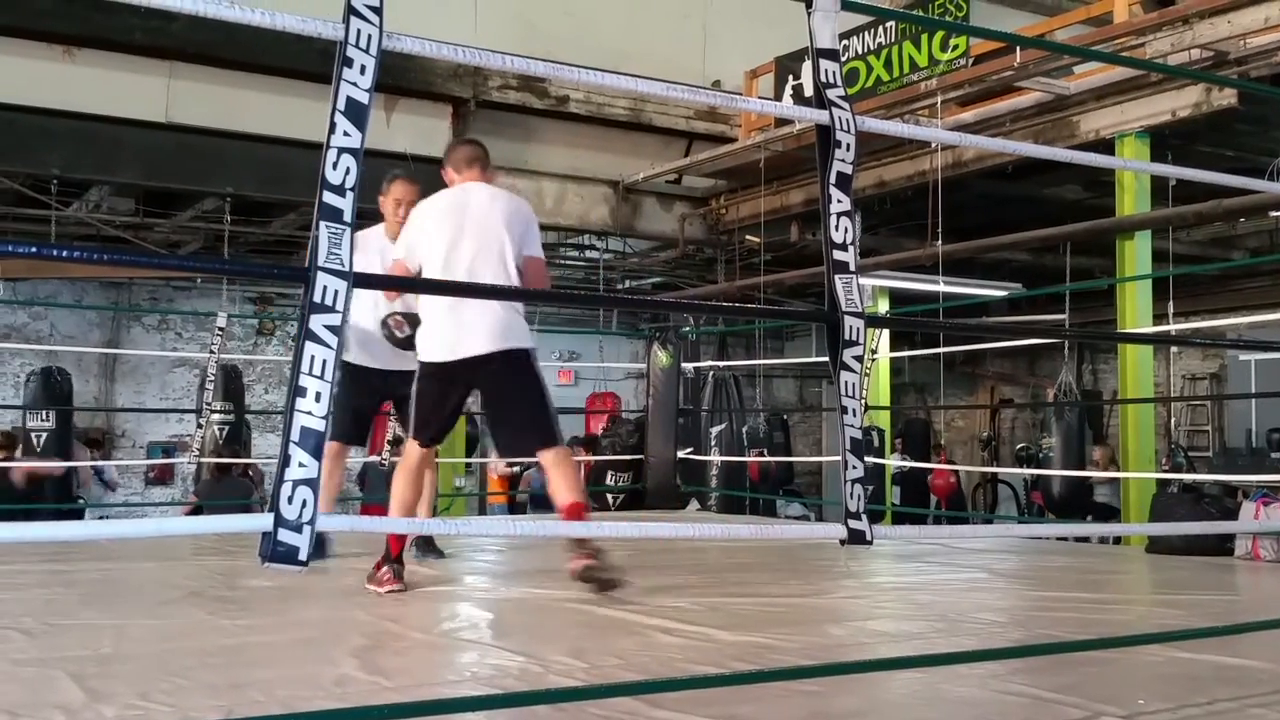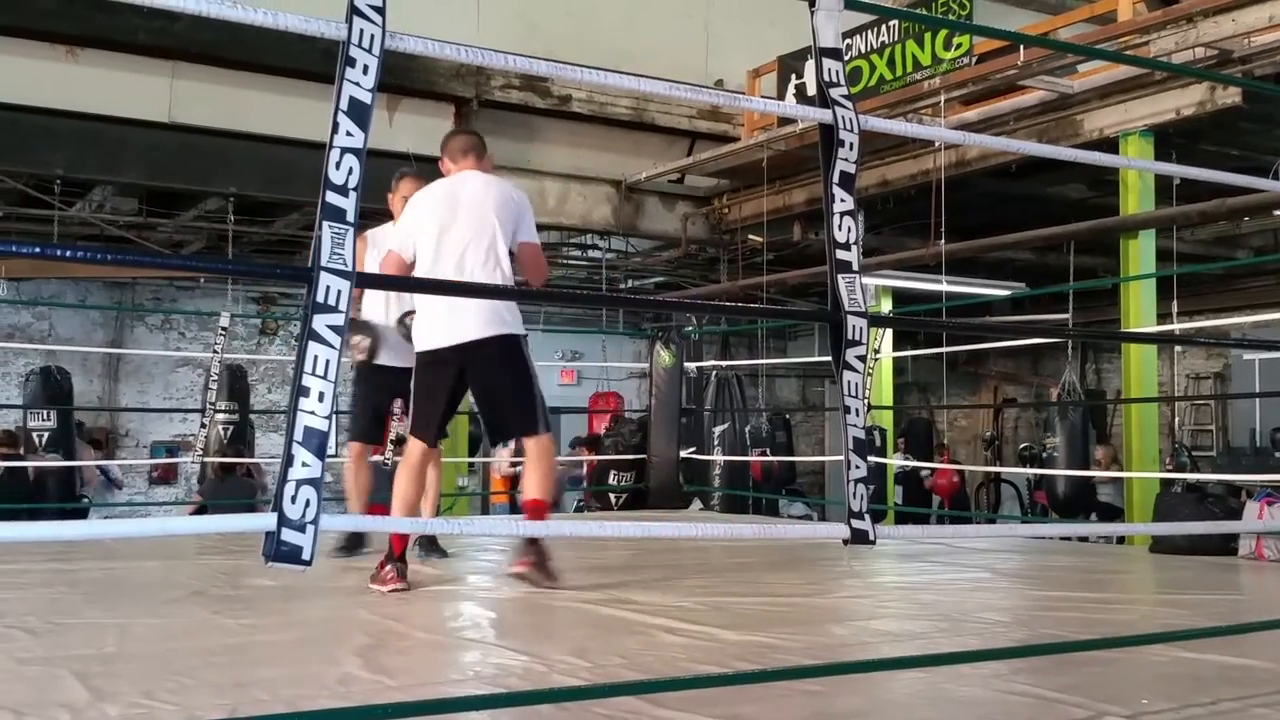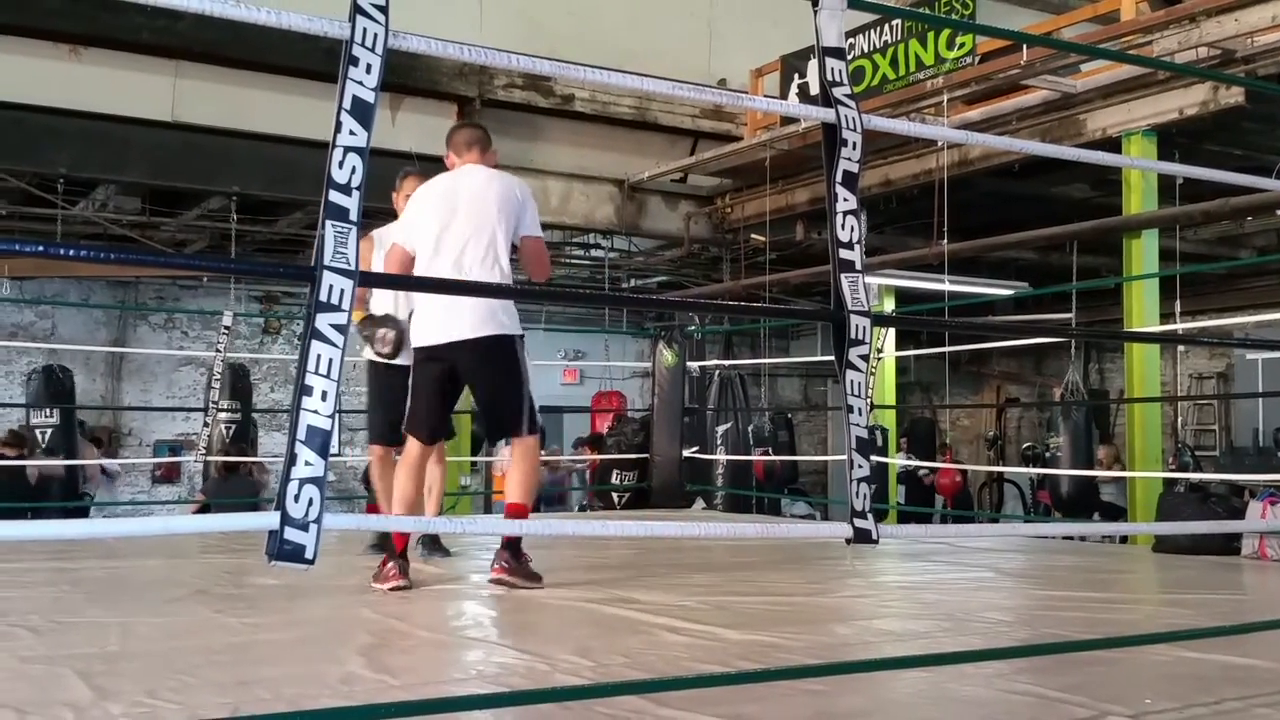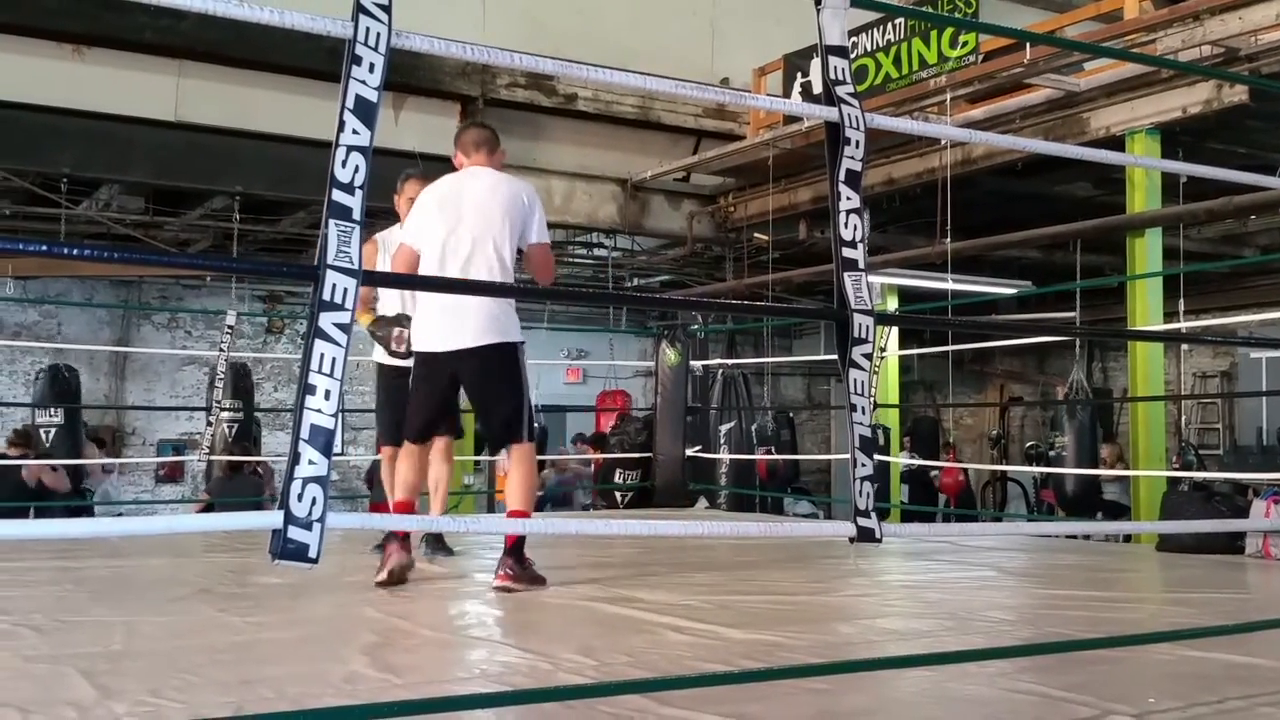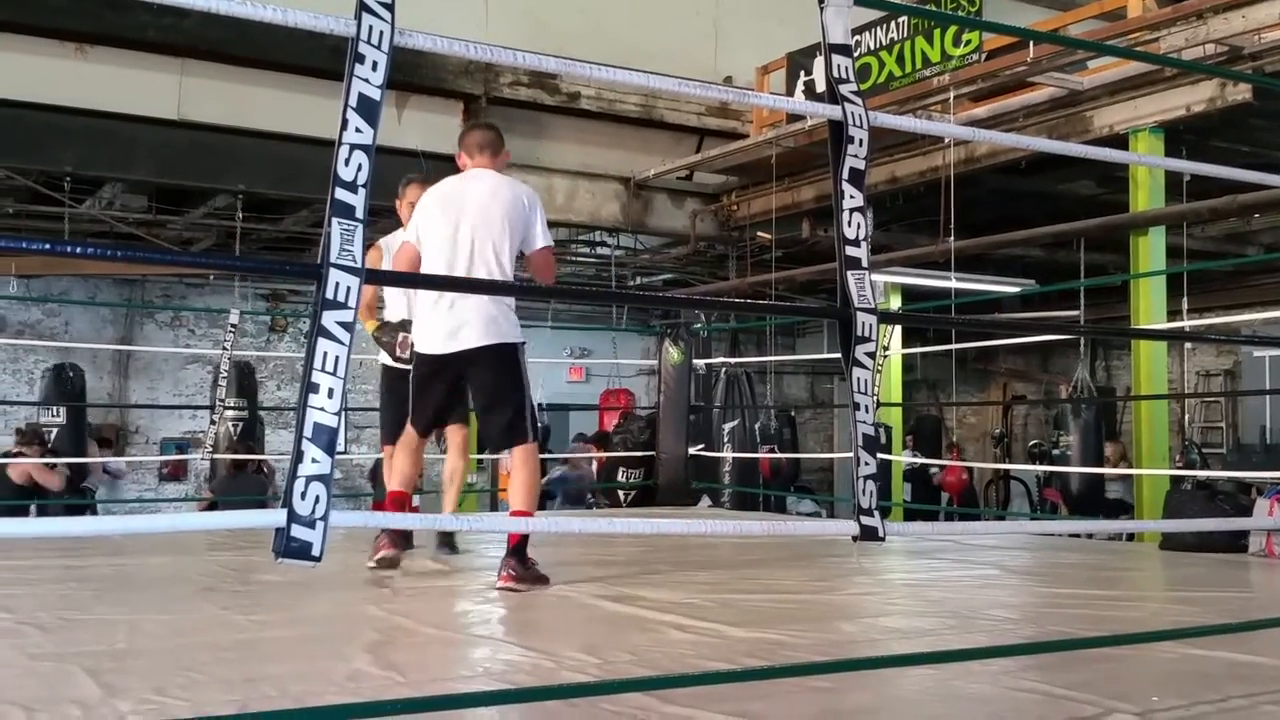
dt=0.1s
person 1, frame 1
left shoulder: (426, 210)
right shoulder: (515, 207)
left elbow: (394, 285)
right elbow: (537, 283)
left hip: (441, 349)
right hip: (505, 343)
left knee: (417, 449)
right knee: (551, 451)
left ankle: (391, 564)
right ankle: (583, 547)
person 1, frame 2
left shoulder: (421, 199)
right shoulder: (510, 194)
left elbow: (391, 275)
right elbow: (537, 274)
left hip: (433, 335)
right hip: (494, 331)
left knee: (420, 445)
right knee: (537, 438)
left ankle: (394, 562)
right ankle: (531, 545)
person 1, frame 3
left shoulder: (424, 193)
right shoulder: (512, 187)
left elbow: (393, 271)
right elbow: (540, 270)
left hip: (432, 330)
right hip: (491, 328)
left knee: (419, 444)
right knee: (523, 439)
left ankle: (396, 560)
right ankle: (509, 552)
person 1, frame 4
left shoulder: (431, 194)
right shoulder: (520, 192)
left elbow: (400, 271)
right elbow: (545, 275)
left hip: (433, 334)
right hip: (493, 333)
left knee: (418, 442)
right knee: (521, 446)
left ankle: (398, 543)
right ankle: (513, 558)
person 1, frame 5
left shoulder: (434, 195)
right shoulder: (521, 196)
left elbow: (403, 270)
right elbow: (545, 276)
left hip: (433, 334)
right hip: (492, 333)
left knee: (416, 431)
right knee: (521, 445)
right ankle: (516, 558)
person 2, frame 1
right shoulder: (358, 244)
left hip: (412, 366)
right hip: (361, 363)
right knee: (336, 448)
left ankle: (422, 534)
right ankle: (322, 532)
person 2, frame 2
right shoulder: (367, 242)
right elbow: (349, 298)
right hip: (376, 361)
right knee: (358, 448)
left ankle: (426, 533)
right ankle: (357, 528)
person 2, frame 3
right shoulder: (373, 242)
right elbow: (357, 298)
right wrist: (367, 323)
right hip: (386, 360)
right knee: (380, 450)
left ankle: (430, 532)
person 2, frame 4
right shoulder: (377, 246)
right elbow: (360, 303)
right wrist: (377, 326)
right hip: (395, 362)
right knee: (389, 451)
left ankle: (434, 530)
person 2, frame 5
right shoulder: (381, 252)
right elbow: (366, 309)
right wrist: (382, 332)
right hip: (399, 363)
left knee: (458, 439)
right knee: (393, 449)
right ankle: (400, 526)
